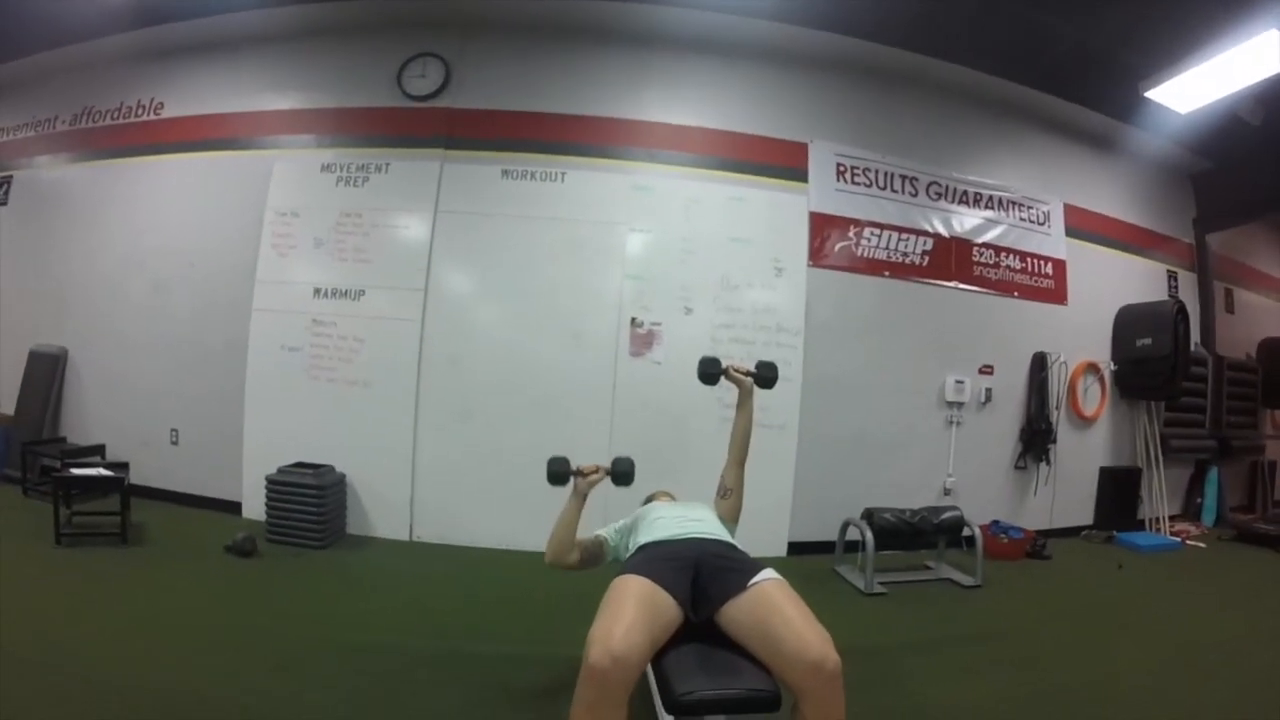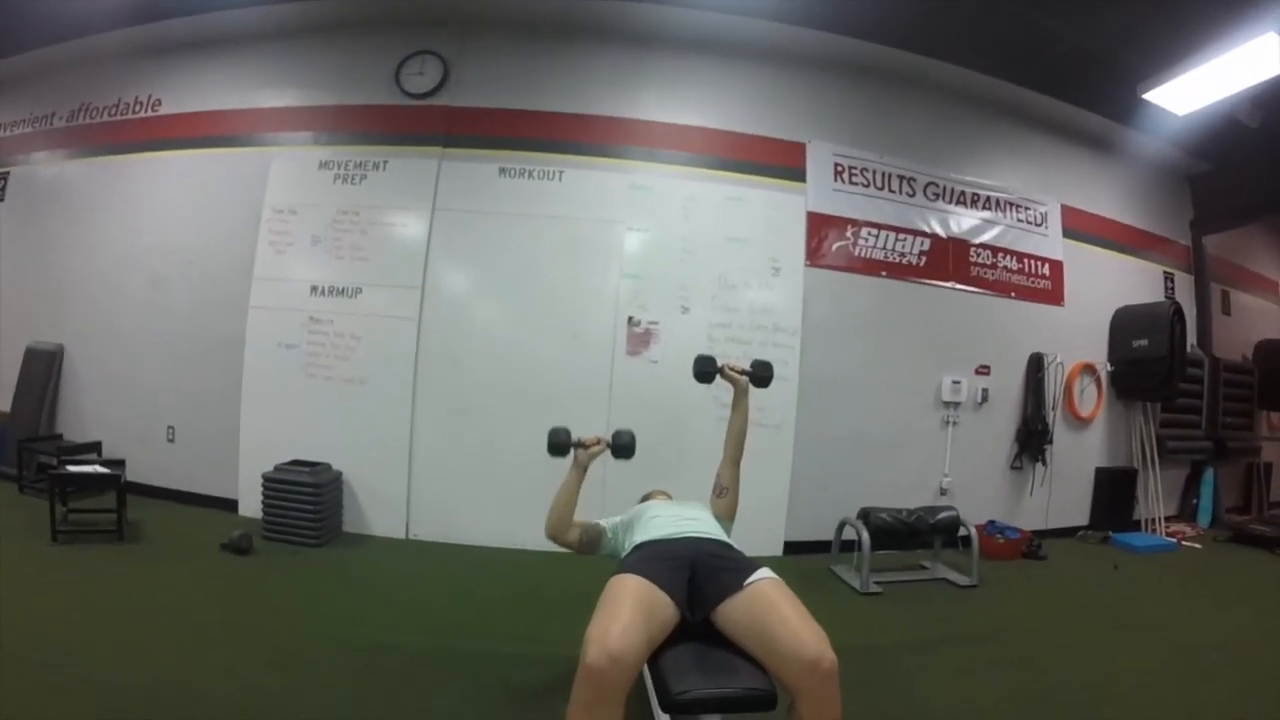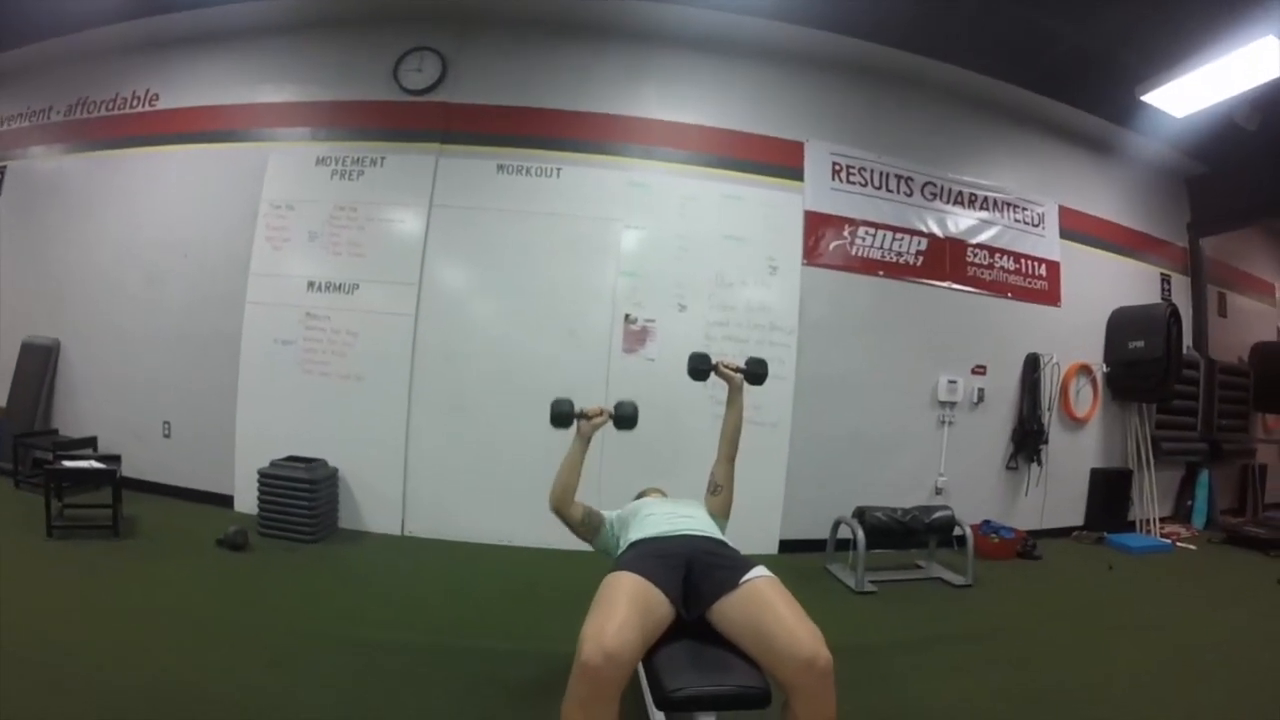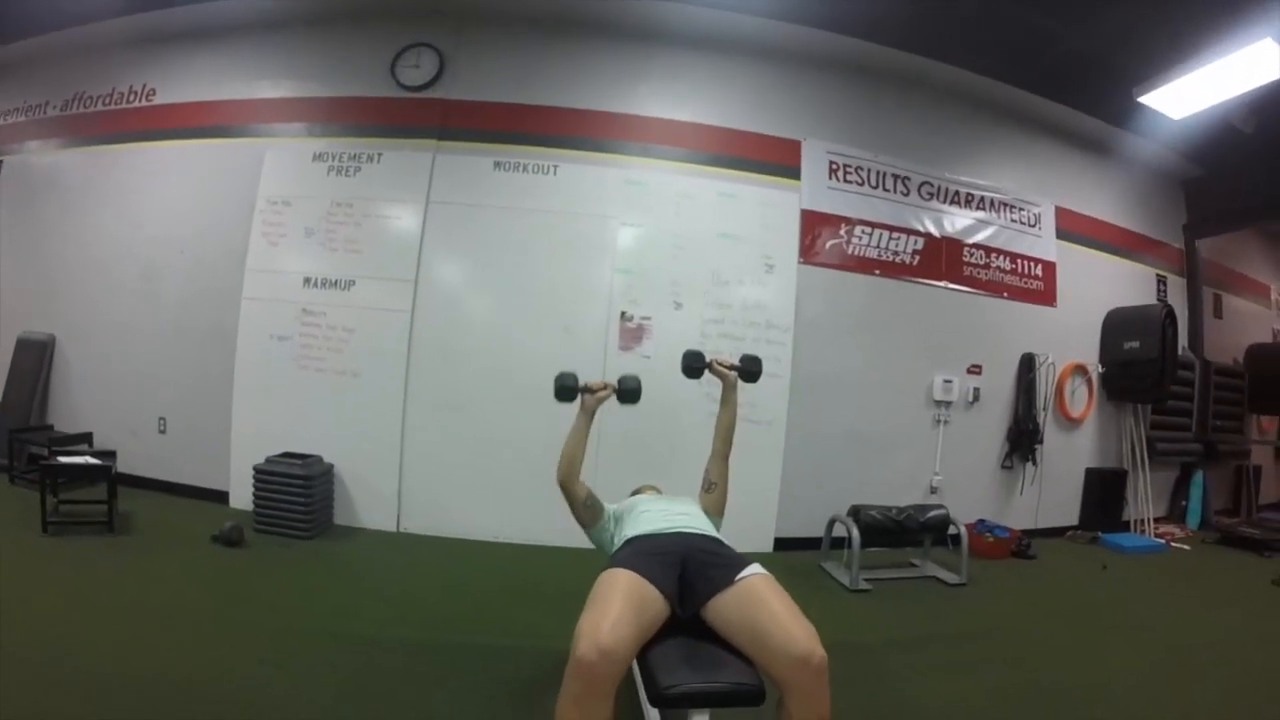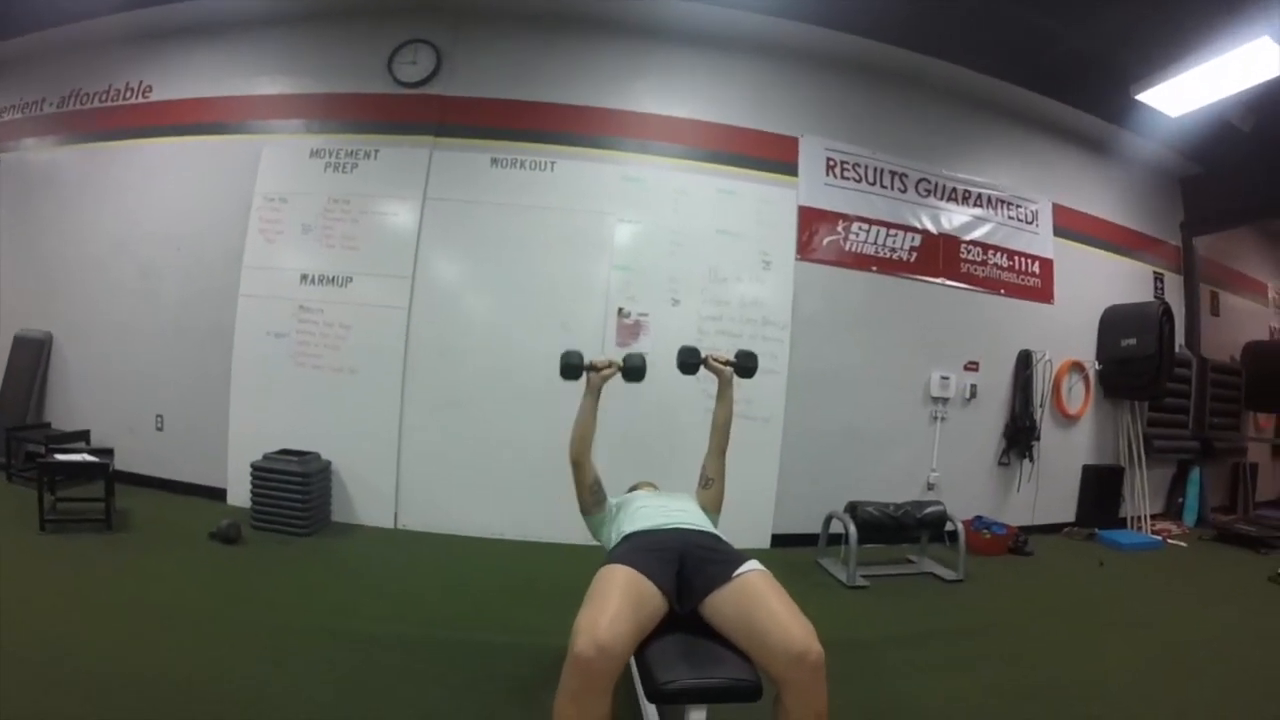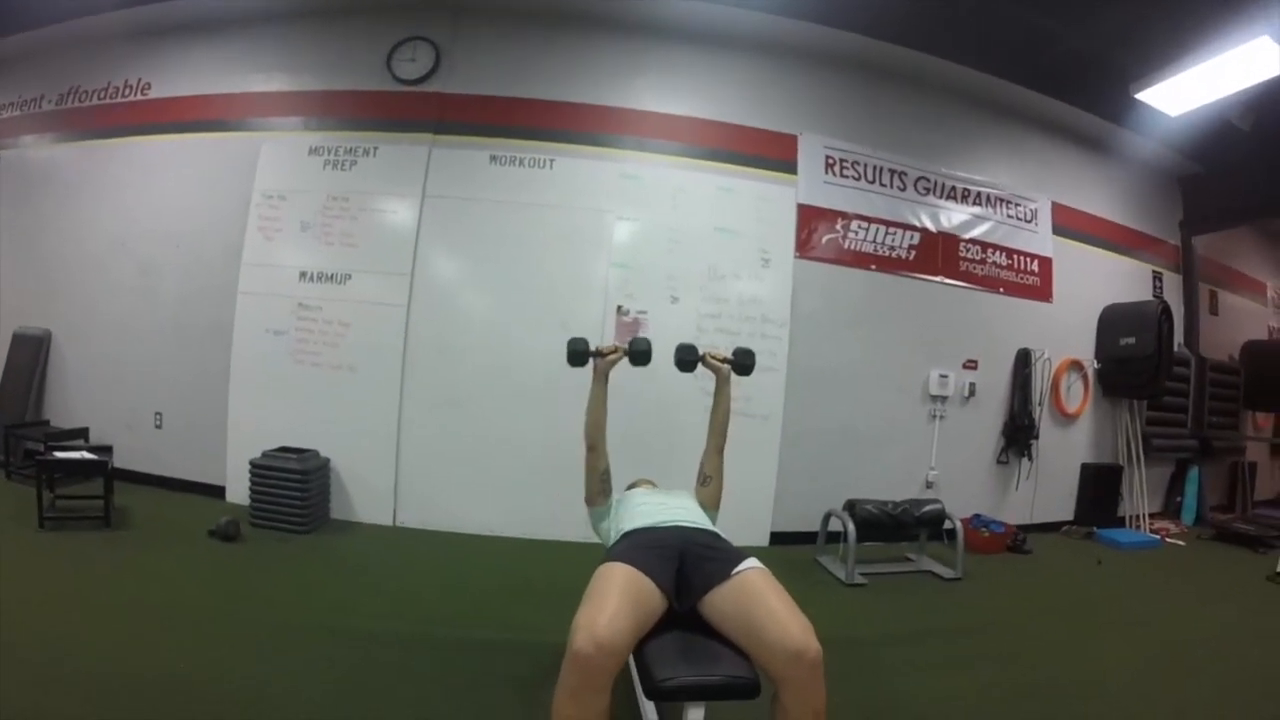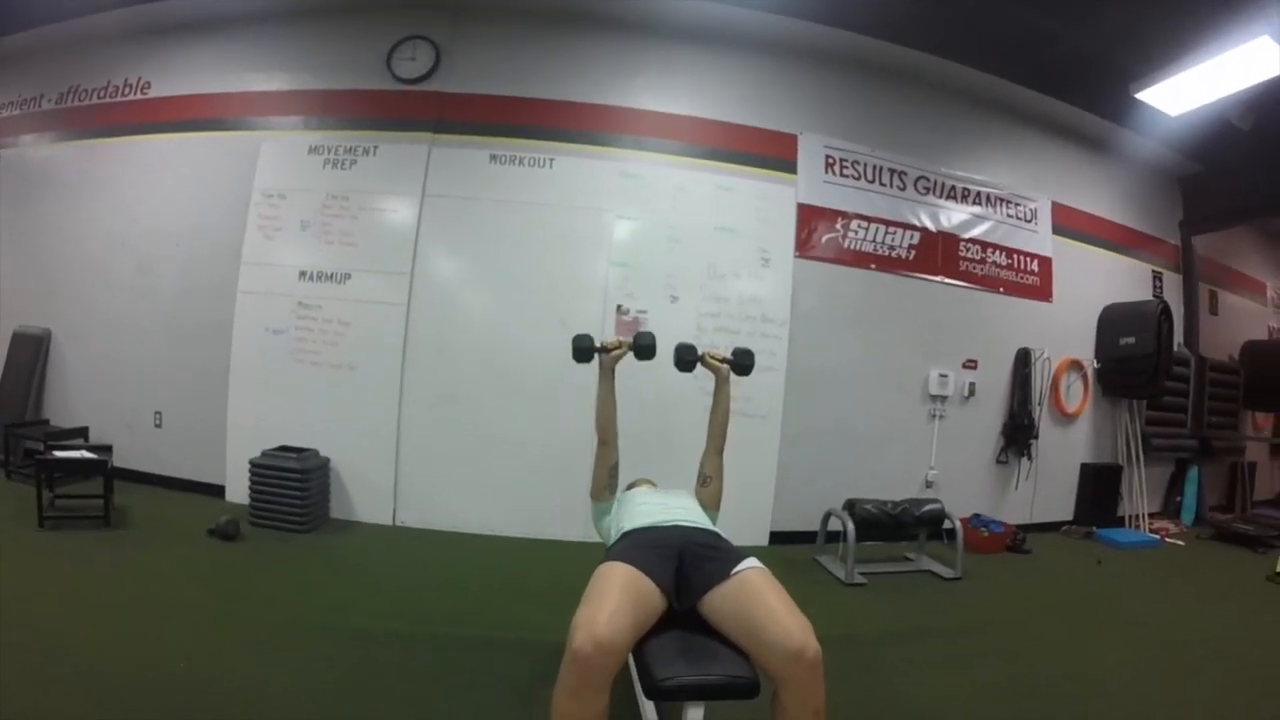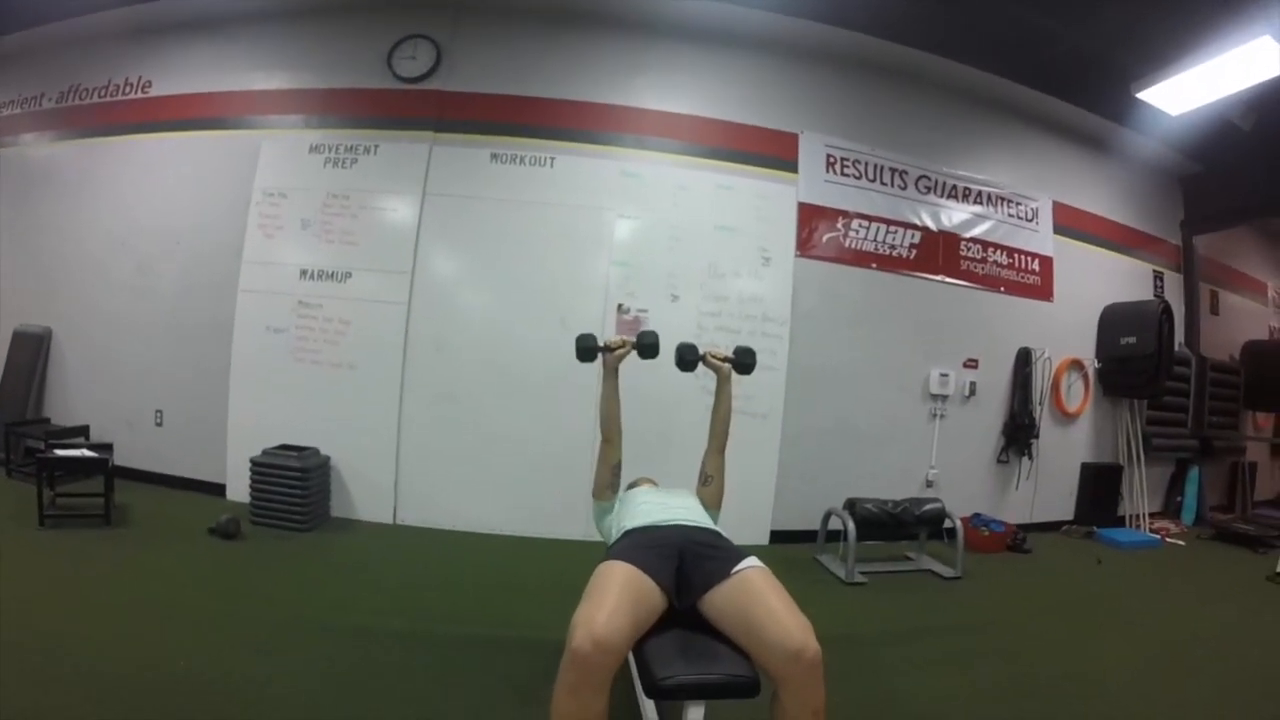
dt=0.1s
person 1, frame 1
left shoulder: (710, 516)
right shoulder: (631, 525)
left elbow: (735, 463)
right elbow: (558, 557)
left wrist: (745, 394)
right wrist: (579, 494)
left knee: (822, 667)
right knee: (605, 664)
person 1, frame 2
left shoulder: (709, 515)
right shoulder: (625, 526)
left elbow: (731, 462)
right elbow: (558, 529)
left wrist: (741, 395)
right wrist: (580, 465)
left knee: (819, 667)
right knee: (601, 665)
person 1, frame 3
left shoulder: (703, 513)
right shoulder: (620, 521)
left elbow: (725, 459)
right elbow: (560, 504)
left wrist: (736, 391)
right wrist: (582, 437)
left hip: (717, 555)
left knee: (813, 665)
right knee: (597, 662)
person 1, frame 4
left shoulder: (698, 511)
right shoulder: (615, 519)
left elbow: (719, 457)
right elbow: (568, 479)
left wrist: (729, 389)
right wrist: (587, 410)
left knee: (809, 663)
right knee: (591, 660)
person 1, frame 5
left shoulder: (695, 508)
right shoulder: (612, 514)
left elbow: (717, 453)
right elbow: (579, 460)
left wrist: (725, 384)
right wrist: (592, 390)
left knee: (806, 659)
right knee: (590, 655)
person 1, frame 6
left shoulder: (693, 504)
right shoulder: (612, 512)
left elbow: (714, 450)
right elbow: (595, 448)
left wrist: (723, 381)
right wrist: (599, 377)
left knee: (804, 657)
right knee: (589, 652)
person 1, frame 7
left shoulder: (694, 505)
right shoulder: (614, 510)
left elbow: (714, 450)
right elbow: (606, 442)
left wrist: (722, 381)
right wrist: (606, 370)
left knee: (803, 657)
right knee: (588, 651)
person 1, frame 8
left shoulder: (696, 505)
right shoulder: (614, 510)
left elbow: (716, 447)
right elbow: (611, 441)
left wrist: (724, 379)
right wrist: (610, 370)
left knee: (803, 656)
right knee: (587, 650)
